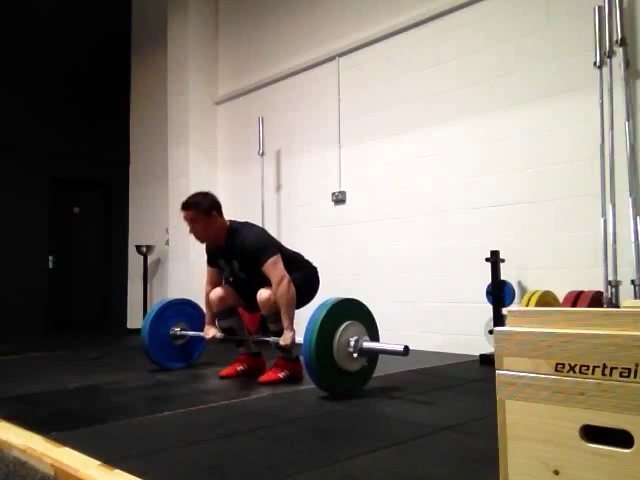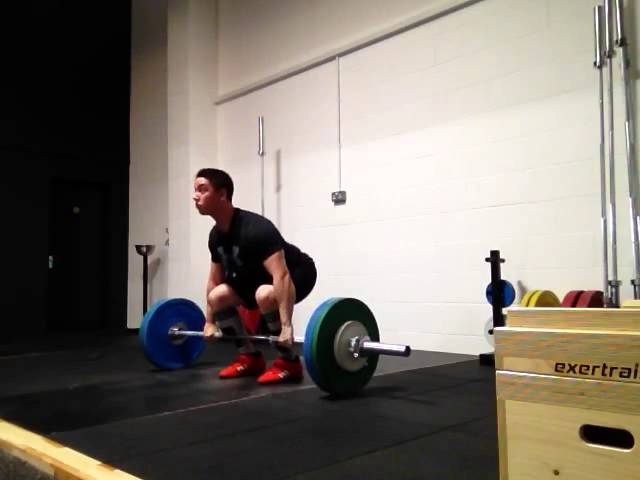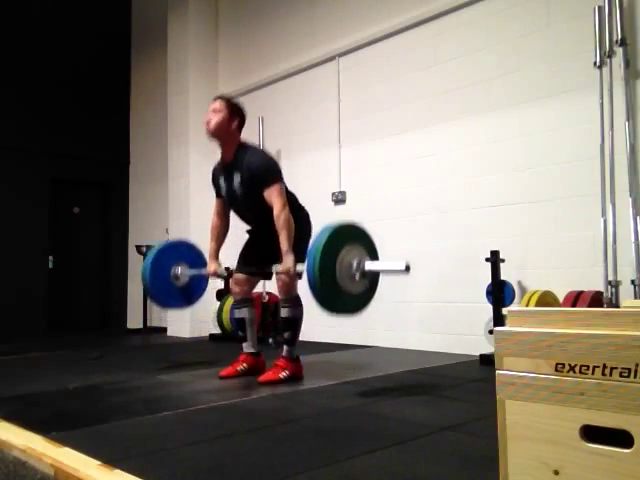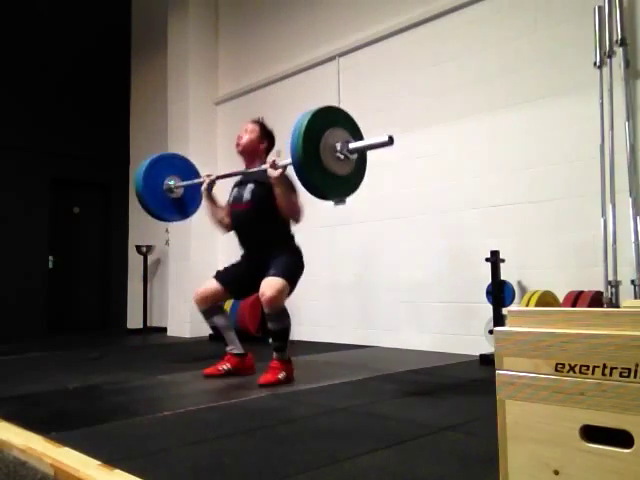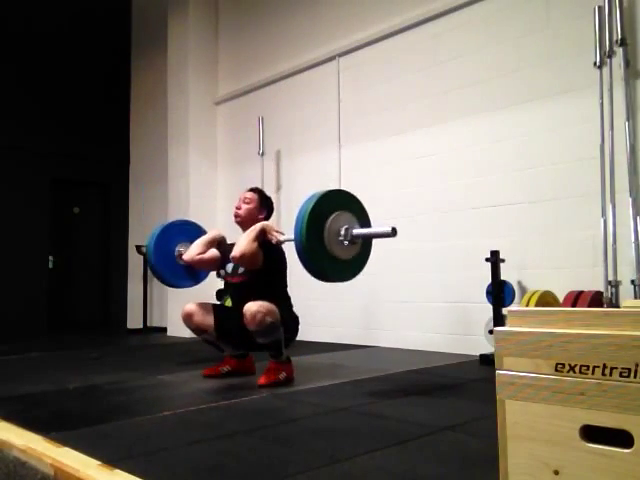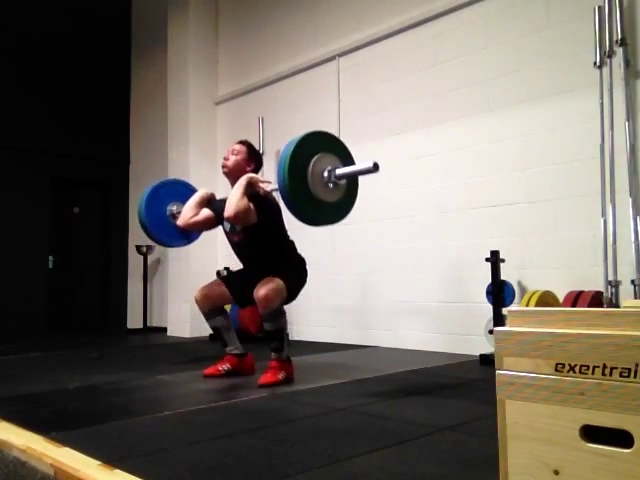
dt=0.5s
person 1, frame 1
left shoulder: (251, 239)
right shoulder: (214, 245)
left elbow: (282, 281)
right elbow: (211, 286)
left wrist: (288, 330)
right wrist: (209, 323)
left hip: (302, 278)
left knee: (266, 297)
right knee: (217, 297)
left ankle: (289, 361)
right ankle: (250, 356)
person 1, frame 2
left shoulder: (256, 229)
right shoulder: (216, 235)
left elbow: (282, 277)
right elbow: (215, 280)
left wrist: (286, 326)
right wrist: (210, 322)
left hip: (298, 272)
left knee: (265, 296)
right knee: (217, 297)
left ankle: (288, 361)
right ankle: (250, 357)
person 1, frame 3
left shoulder: (256, 161)
right shoulder: (219, 170)
left elbow: (280, 208)
right elbow: (220, 216)
left wrist: (288, 256)
right wrist: (213, 258)
left hip: (291, 227)
right hip: (261, 231)
left knee: (285, 284)
right knee: (238, 287)
left ankle: (289, 361)
right ankle: (251, 356)
person 1, frame 4
left shoulder: (270, 176)
right shoulder: (238, 183)
left elbow: (294, 215)
right elbow: (227, 223)
left wrist: (277, 178)
right wrist: (208, 192)
left hip: (281, 256)
right hip: (252, 259)
left knee: (270, 294)
right knee: (204, 295)
left ankle: (281, 361)
right ankle: (237, 355)
person 1, frame 5
left shoulder: (268, 248)
right shoulder: (229, 250)
left elbow: (240, 255)
right elbow: (190, 258)
left wrist: (259, 227)
right wrist: (213, 237)
left hip: (279, 322)
left knee: (254, 311)
right knee: (190, 312)
left ankle: (281, 364)
right ankle: (238, 358)
person 1, frame 6
left shoulder: (259, 199)
right shoulder: (223, 203)
left elbow: (233, 215)
right elbow: (184, 222)
left wrist: (244, 181)
right wrist: (203, 195)
left hip: (287, 269)
right hip: (256, 270)
left knee: (264, 295)
right knee: (204, 296)
left ankle: (281, 362)
right ankle: (237, 356)
